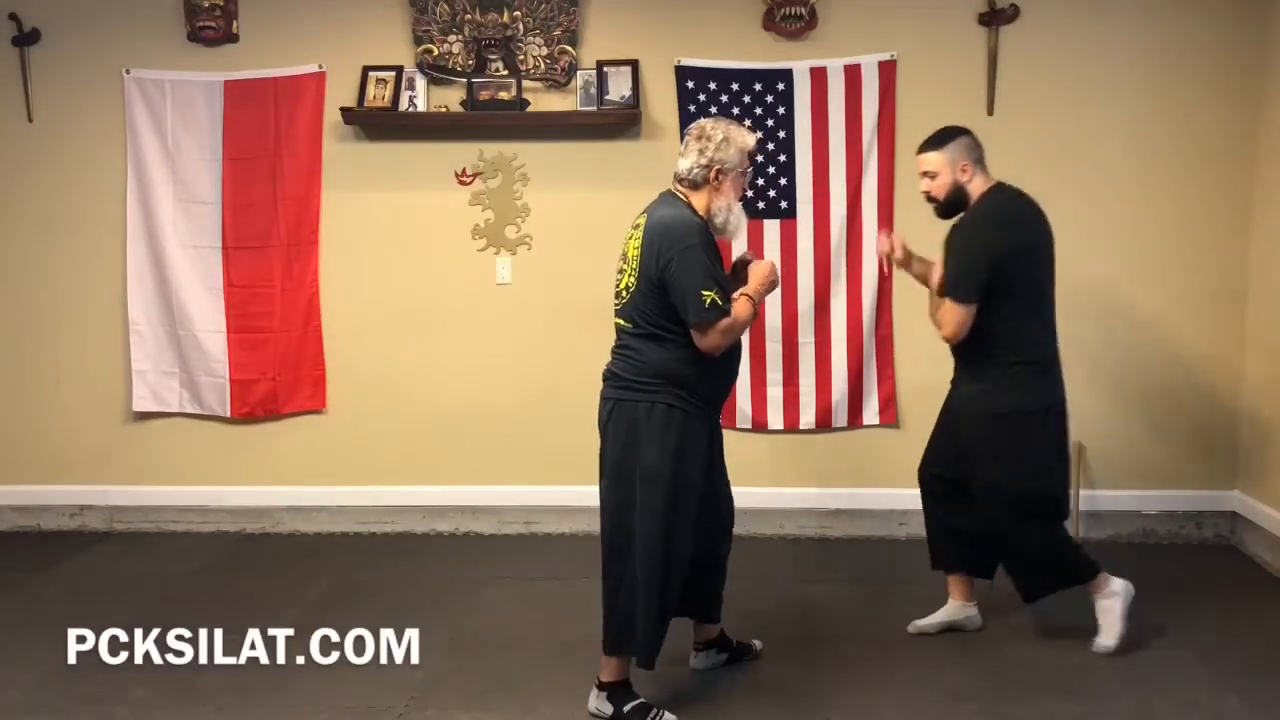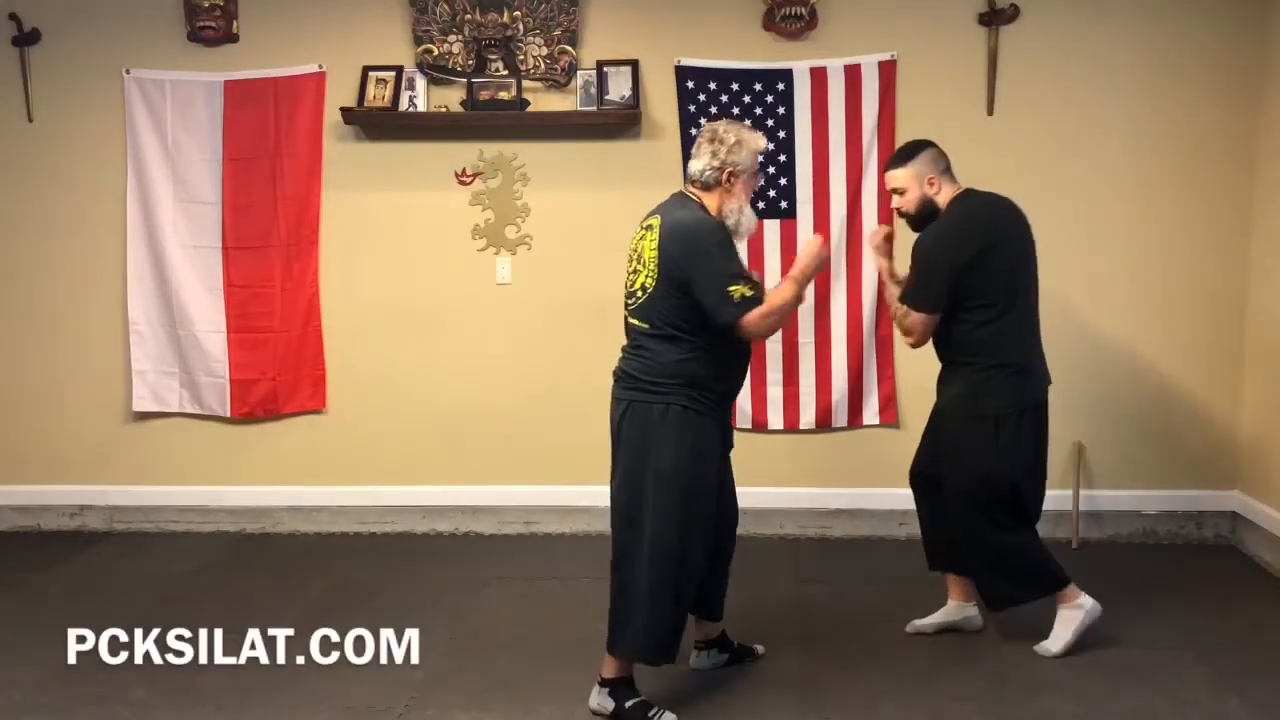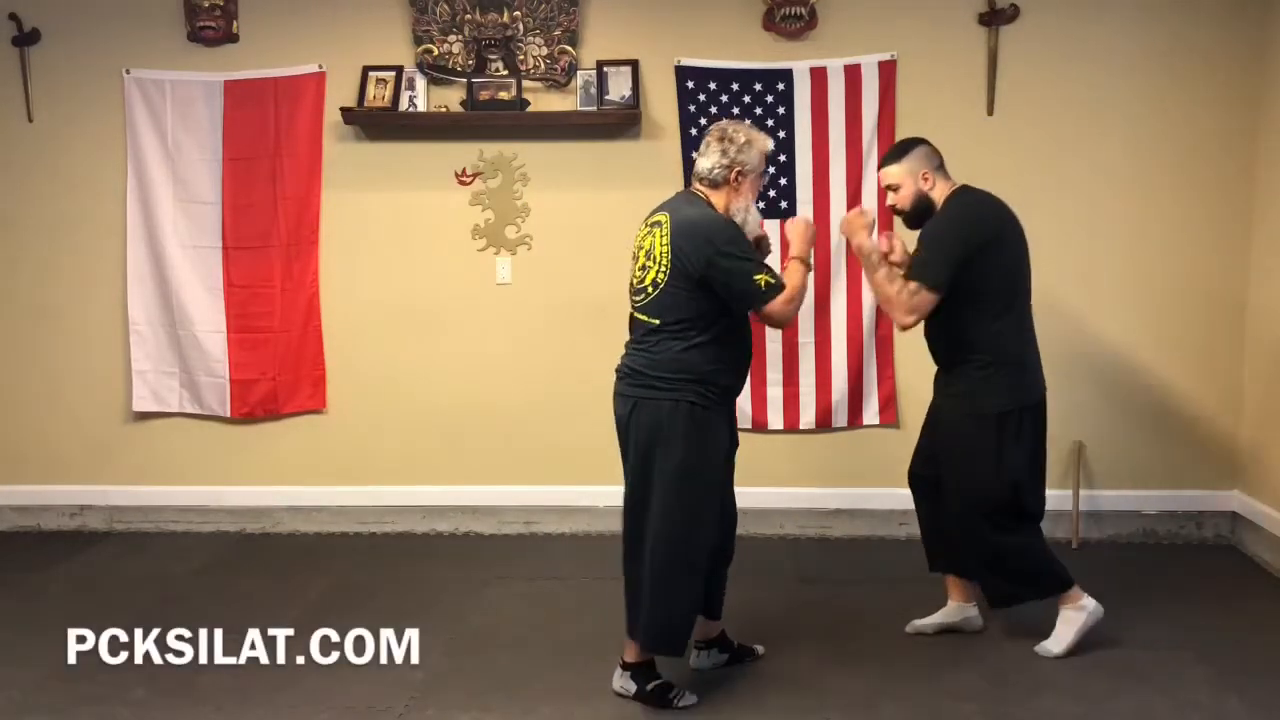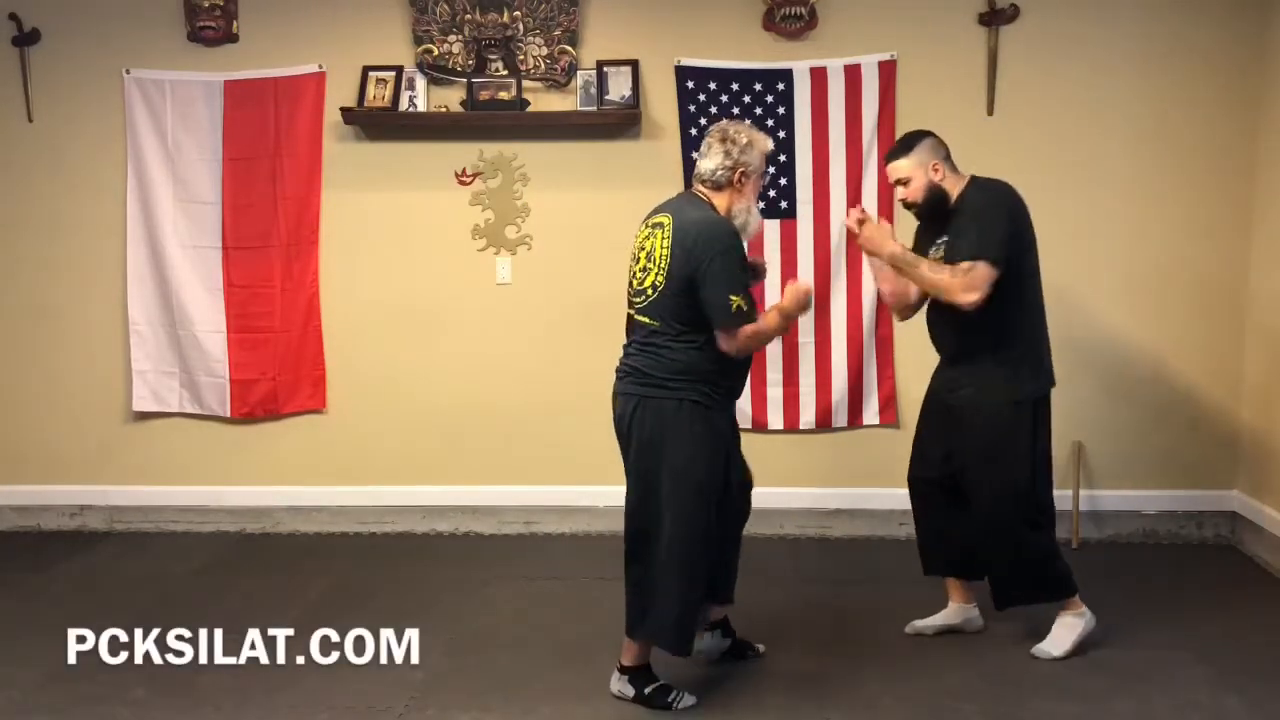
dt=0.2s
person 1, frame 1
left shoulder: (670, 215)
right shoulder: (683, 231)
right elbow: (713, 335)
left wrist: (731, 281)
right wrist: (754, 290)
left hip: (677, 407)
right hip: (655, 411)
left knee: (707, 520)
right knee: (645, 538)
left ankle: (710, 640)
person 1, frame 2
left shoulder: (671, 216)
right shoulder: (699, 232)
right elbow: (760, 321)
left wrist: (749, 281)
right wrist: (806, 268)
left hip: (677, 404)
right hip: (666, 411)
left knee: (712, 521)
right knee: (656, 538)
left ankle: (710, 640)
person 1, frame 3
left shoulder: (671, 214)
right shoulder: (713, 230)
right elbow: (781, 309)
left wrist: (750, 259)
right wrist: (798, 252)
left hip: (662, 395)
right hip: (672, 405)
left knee: (709, 521)
right knee: (668, 529)
left ankle: (709, 640)
right ankle: (635, 665)
person 1, frame 4
left shoulder: (667, 214)
right shoulder: (713, 233)
right elbow: (735, 341)
left wrist: (740, 281)
right wrist: (784, 310)
left hip: (659, 394)
right hip: (674, 405)
left knee: (728, 499)
right knee: (670, 530)
left ankle: (712, 628)
right ankle: (633, 668)
person 2, frame 1
left shoulder: (980, 227)
right shoulder: (1010, 207)
left elbow: (953, 327)
right elbow: (960, 289)
left wrist: (932, 285)
right wrist: (908, 261)
left hip: (1013, 394)
right hip: (992, 386)
left knee: (1016, 509)
right knee: (944, 481)
left ankle: (1106, 589)
right ankle: (961, 603)
person 2, frame 2
left shoulder: (945, 237)
right shoulder: (994, 210)
left elbow: (915, 332)
left wrist: (883, 272)
right wrist: (910, 282)
left hip: (991, 395)
right hip: (988, 385)
left knee: (987, 511)
right knee: (934, 481)
left ankle: (1073, 601)
right ankle: (962, 602)
person 2, frame 3
left shoulder: (957, 218)
right shoulder: (967, 214)
left elbow: (906, 313)
left wrist: (865, 252)
right wrist: (898, 261)
left hip: (991, 393)
right hip: (969, 386)
left knee: (988, 510)
right knee: (932, 483)
left ankle: (1075, 602)
right ankle: (961, 604)
person 2, frame 4
left shoulder: (991, 202)
right shoulder: (934, 223)
left elbow: (968, 292)
right elbow: (903, 303)
left wrist: (902, 256)
right wrist: (872, 244)
left hip: (1006, 386)
right hip: (956, 379)
left knee: (1007, 505)
right knee: (933, 486)
left ankle: (1073, 610)
right ankle: (961, 606)
